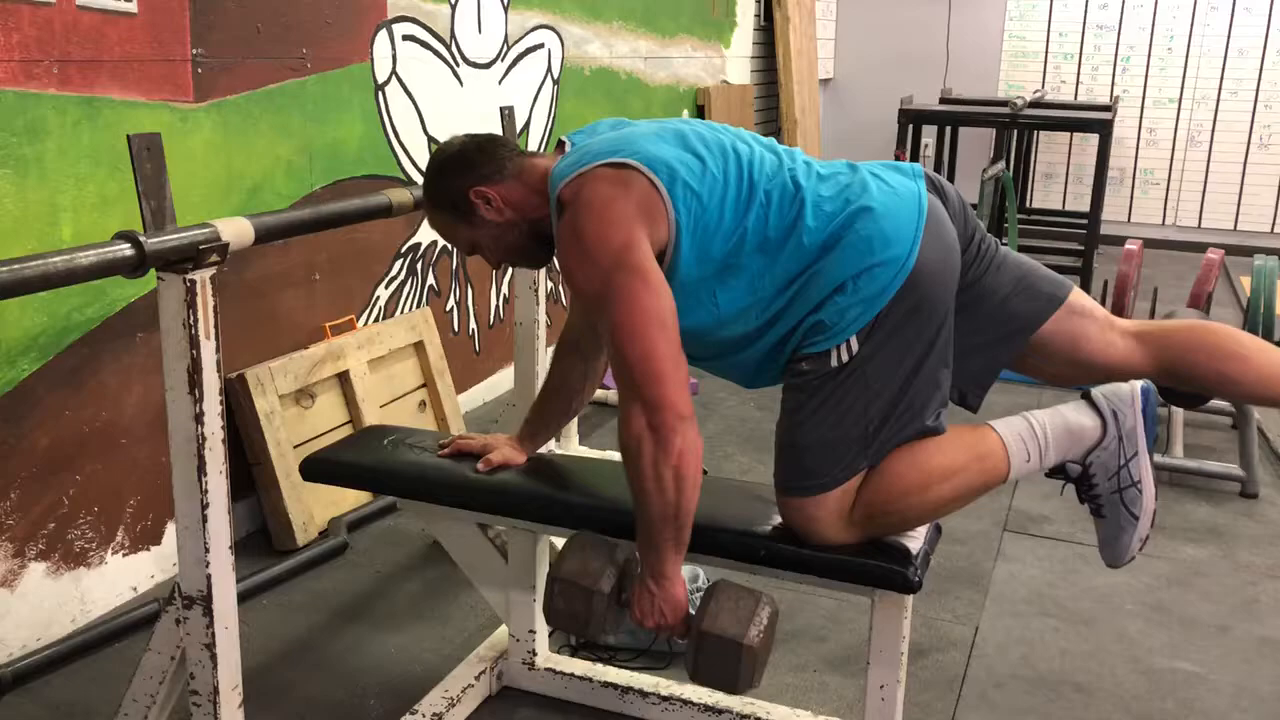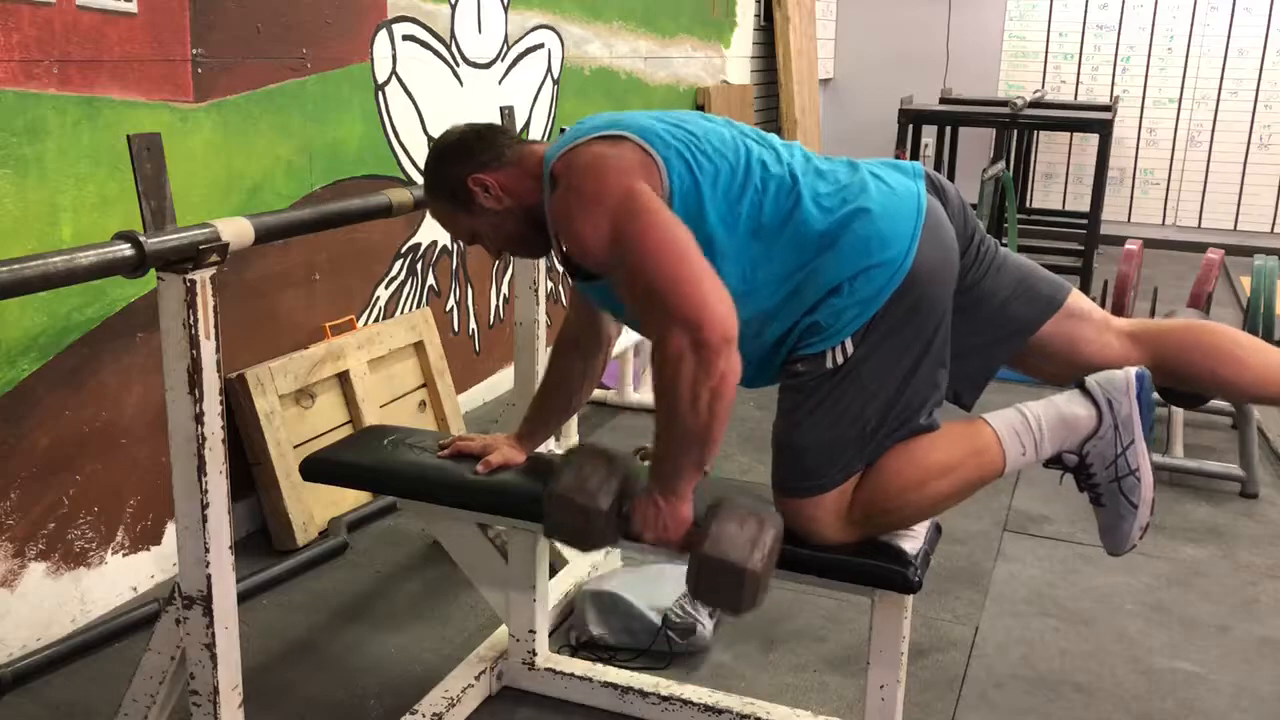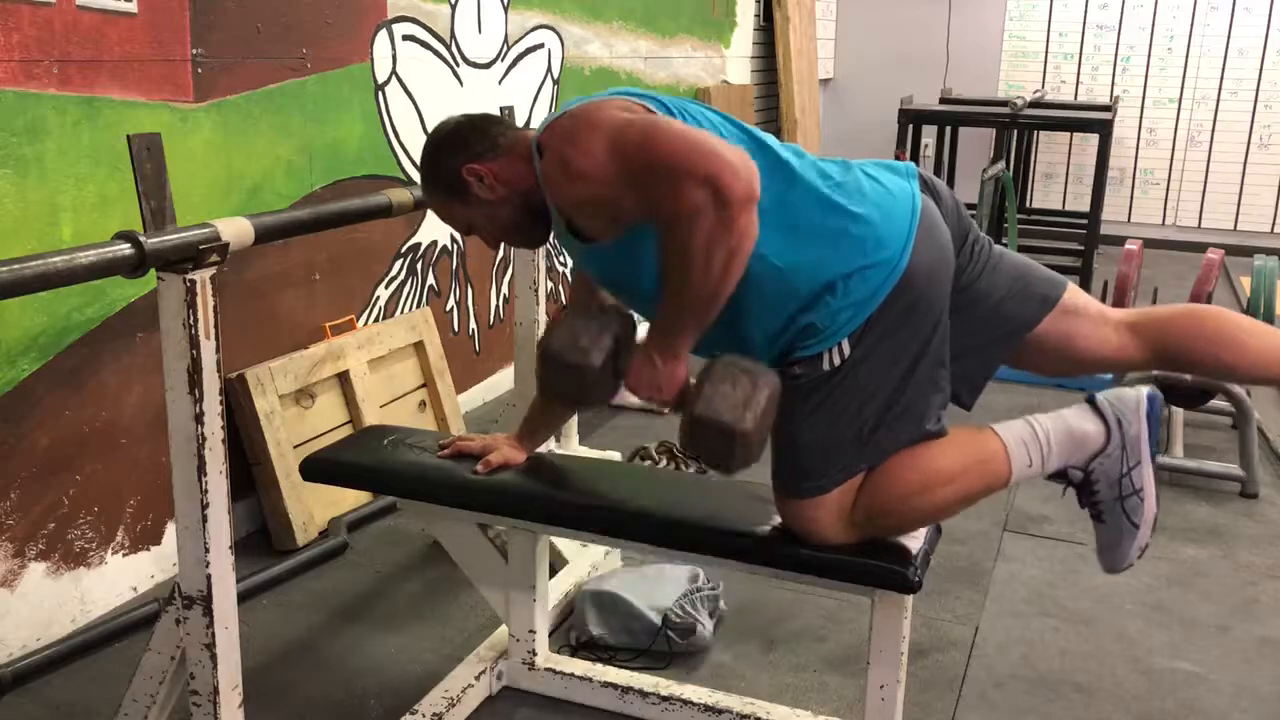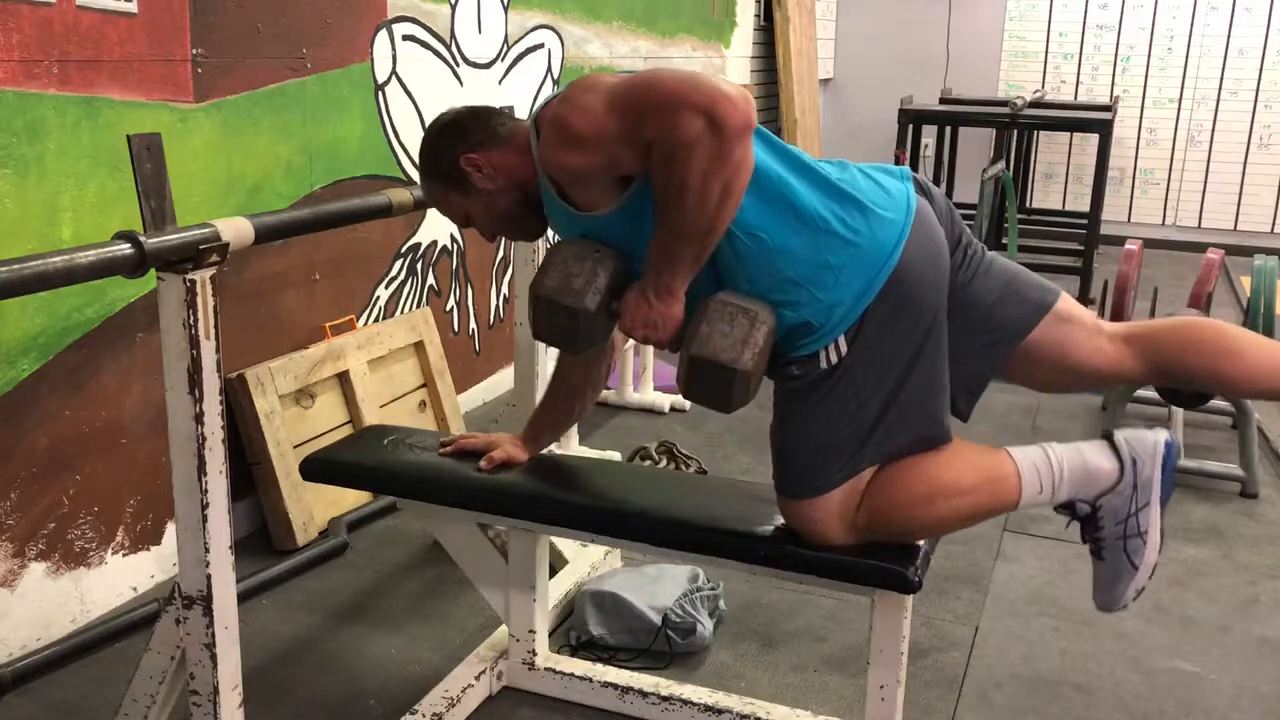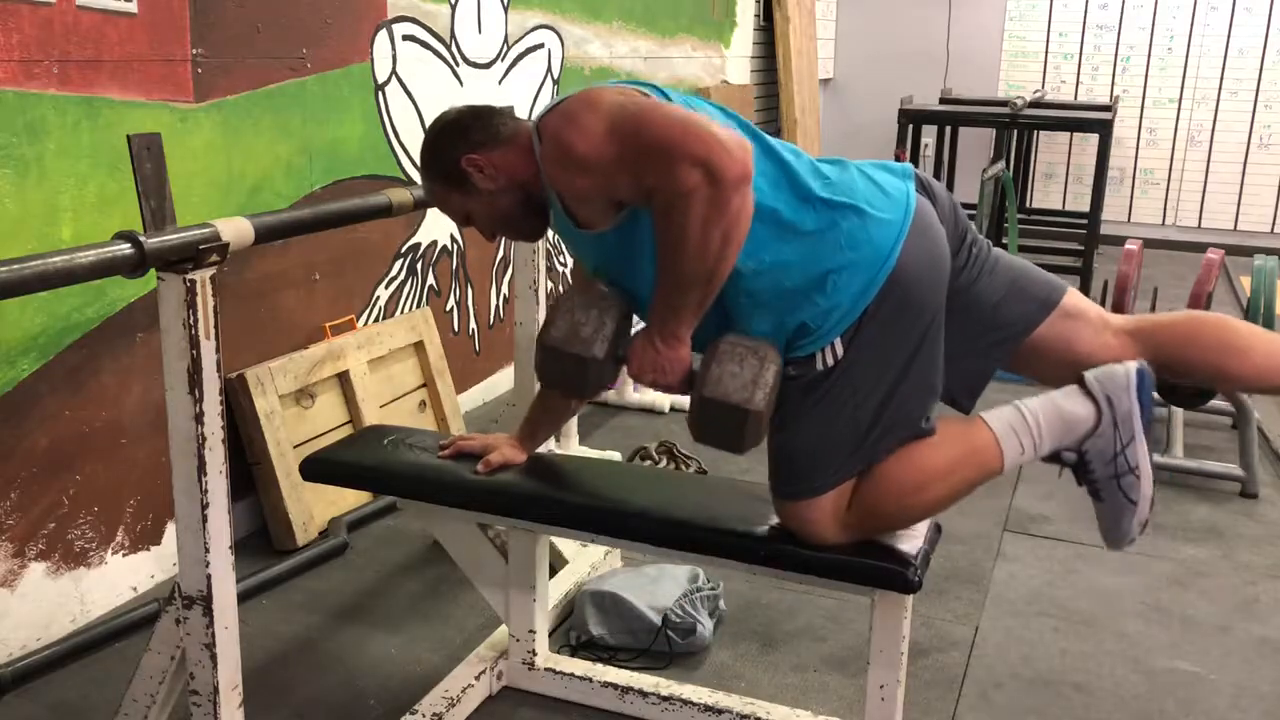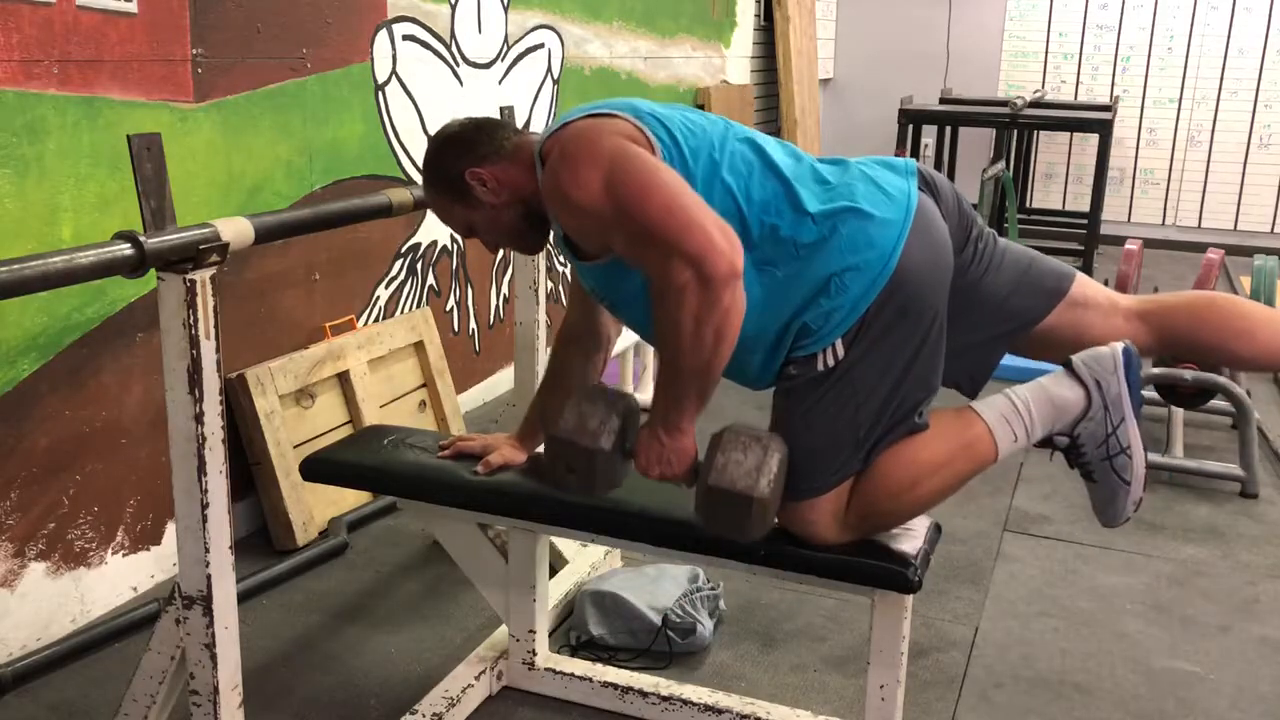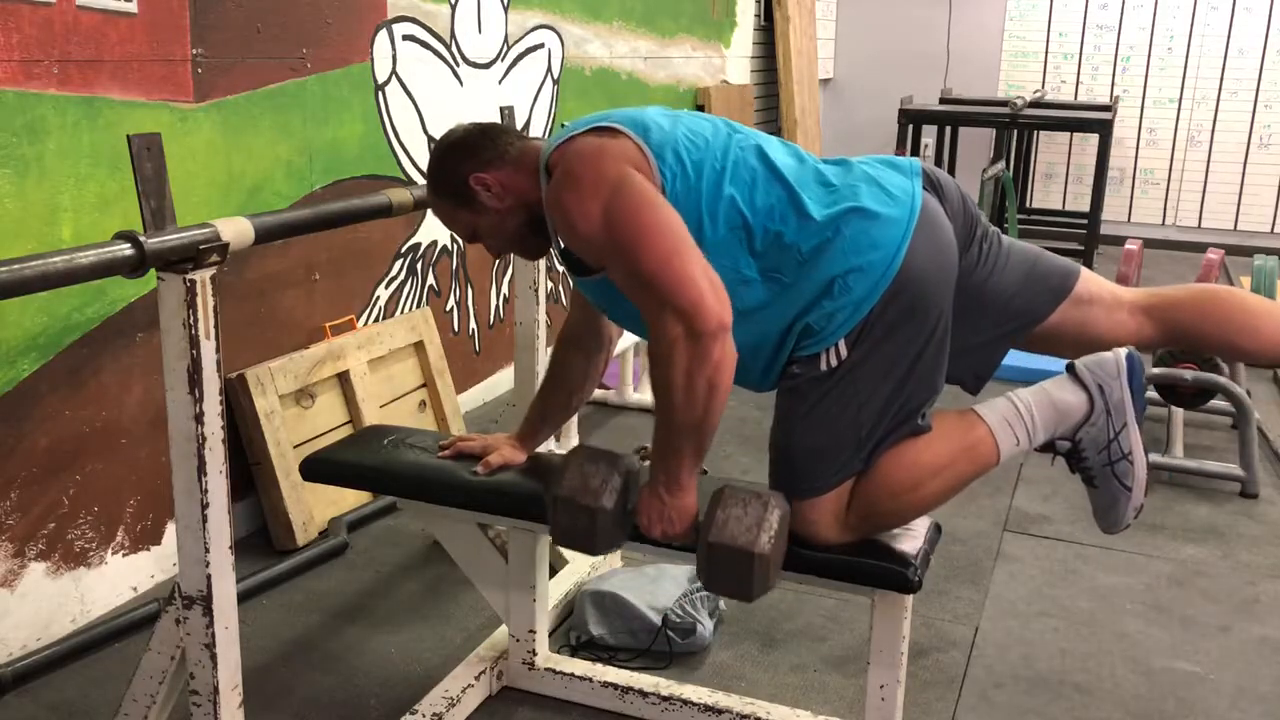
dt=0.3s
person 1, frame 1
left shoulder: (593, 224)
right shoulder: (586, 173)
left elbow: (661, 412)
right elbow: (590, 335)
left wrist: (661, 570)
right wrist: (524, 441)
left hip: (870, 274)
right hip: (911, 217)
left knee: (824, 516)
right knee: (1125, 346)
left ankle: (1074, 435)
person 1, frame 2
left shoulder: (588, 195)
right shoulder: (593, 163)
left elbow: (705, 337)
right elbow: (590, 329)
left wrist: (671, 493)
right wrist: (523, 440)
left hip: (871, 274)
right hip: (910, 212)
left knee: (822, 517)
right knee: (1117, 345)
left ankle: (1070, 423)
person 1, frame 3
left shoulder: (574, 157)
right shoulder: (586, 197)
left elbow: (725, 187)
left wrist: (671, 346)
right wrist: (524, 439)
left hip: (861, 278)
right hip: (904, 220)
left knee: (823, 516)
right knee: (1125, 338)
left ankle: (1077, 438)
person 1, frame 4
left shoulder: (569, 133)
right shoulder: (582, 193)
left elbow: (719, 113)
left wrist: (665, 285)
right wrist: (528, 440)
left hip: (855, 277)
right hip: (896, 224)
left knee: (827, 516)
right knee: (1119, 349)
left ankle: (1095, 471)
person 1, frame 5
left shoulder: (575, 140)
right shoulder: (582, 191)
left elbow: (720, 170)
left wrist: (671, 333)
right wrist: (525, 438)
left hip: (856, 275)
right hip: (899, 218)
left knee: (821, 517)
right knee: (1121, 339)
left ankle: (1070, 419)
person 1, frame 6
left shoulder: (578, 173)
right shoulder: (589, 197)
left elbow: (711, 265)
right elbow: (587, 332)
left wrist: (672, 424)
right wrist: (524, 439)
left hip: (861, 275)
right hip: (903, 213)
left knee: (819, 517)
right knee: (1135, 321)
left ankle: (1058, 406)
person 1, frame 7
left shoulder: (581, 190)
right shoulder: (598, 164)
left elbow: (701, 325)
right elbow: (589, 331)
left wrist: (673, 484)
right wrist: (524, 439)
left hip: (866, 274)
right hip: (909, 211)
left knee: (821, 517)
right knee: (1138, 315)
left ankle: (1059, 408)
